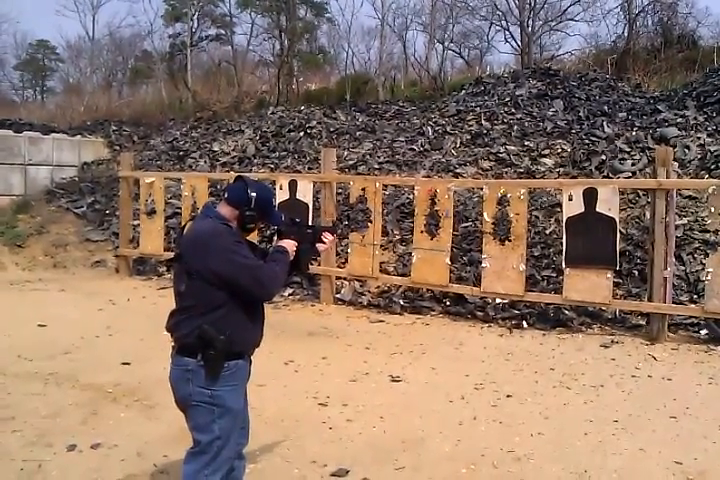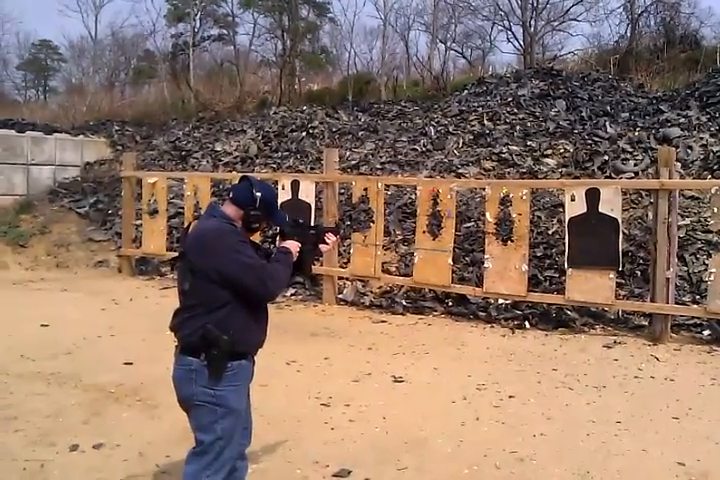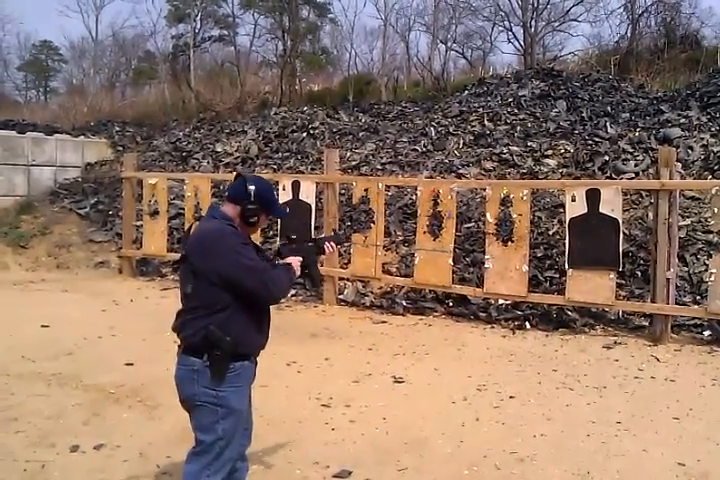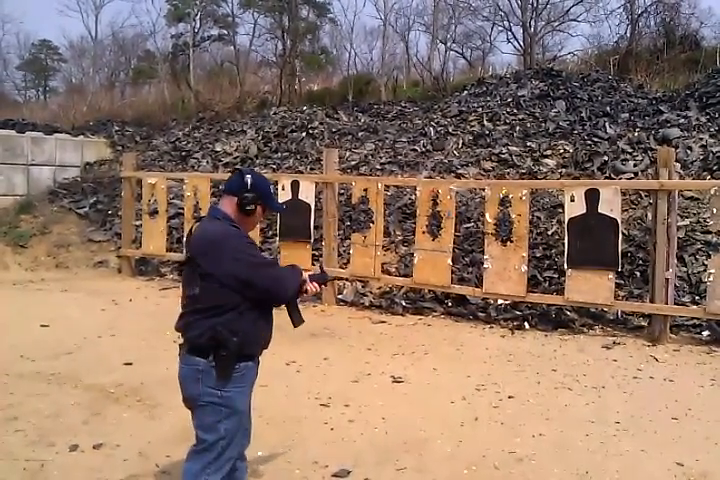
dt=0.5s
person 1, frame 1
left shoulder: (219, 232)
right shoulder: (212, 238)
left elbow: (257, 266)
right elbow: (263, 284)
right wrist: (282, 253)
left hip: (222, 364)
right hip: (209, 370)
left knee: (232, 445)
person 1, frame 2
left shoulder: (223, 233)
right shoulder: (217, 237)
left elbow: (260, 268)
right elbow: (266, 284)
right wrist: (286, 254)
left hip: (225, 364)
right hip: (212, 370)
left knee: (233, 445)
person 1, frame 3
left shoulder: (223, 234)
right shoulder: (219, 239)
left elbow: (262, 269)
right elbow: (267, 287)
right wrist: (290, 269)
left hip: (226, 365)
right hip: (215, 371)
left knee: (235, 446)
person 1, frame 4
left shoulder: (217, 233)
right shoulder: (224, 240)
left elbow: (256, 285)
right elbow: (276, 284)
left wrist: (296, 285)
right wrist: (297, 274)
left hip: (226, 364)
right hip: (217, 370)
left knee: (232, 446)
